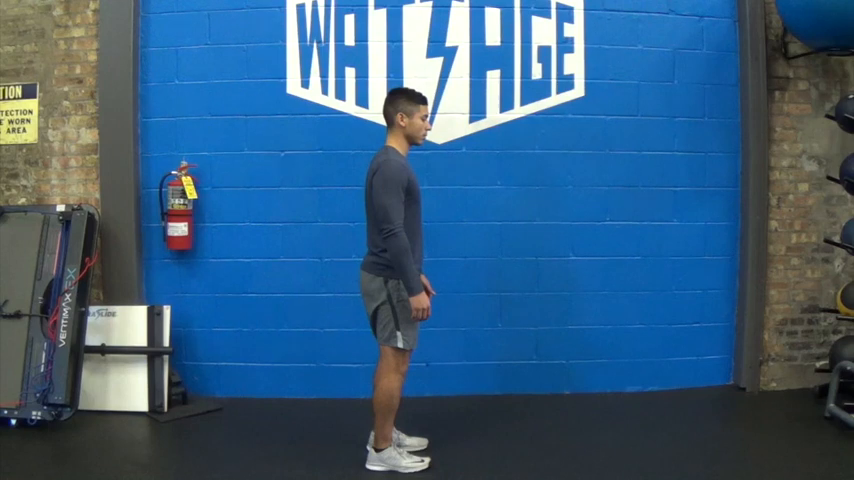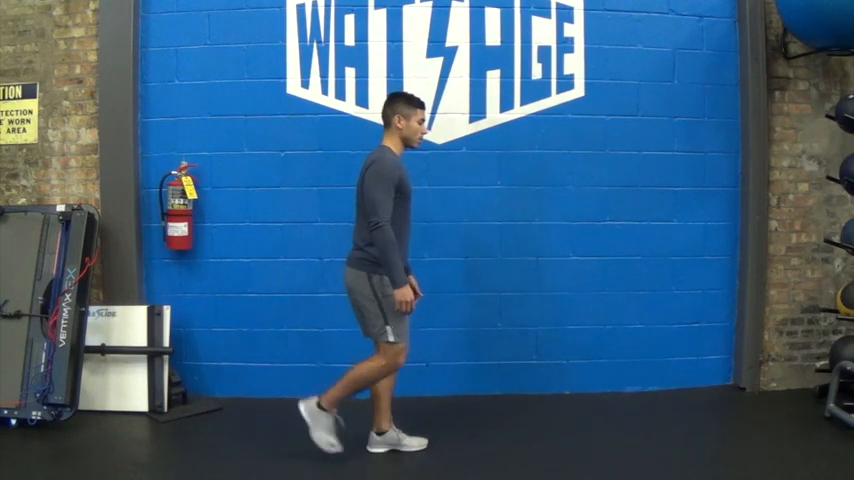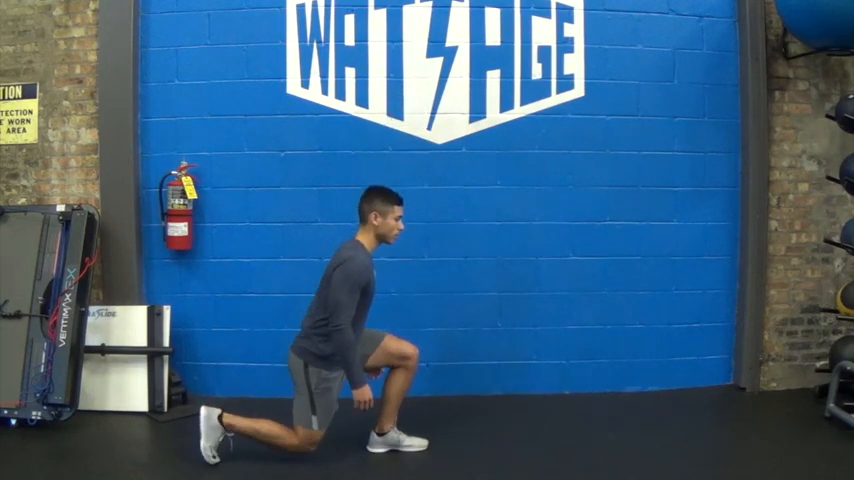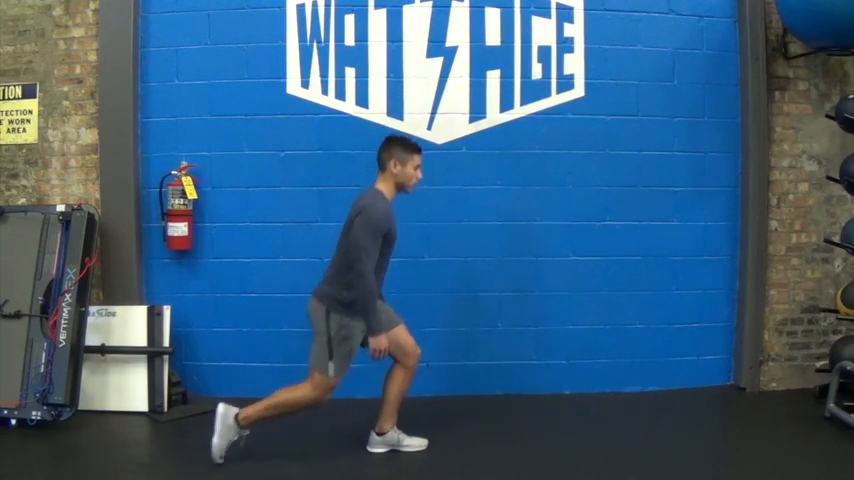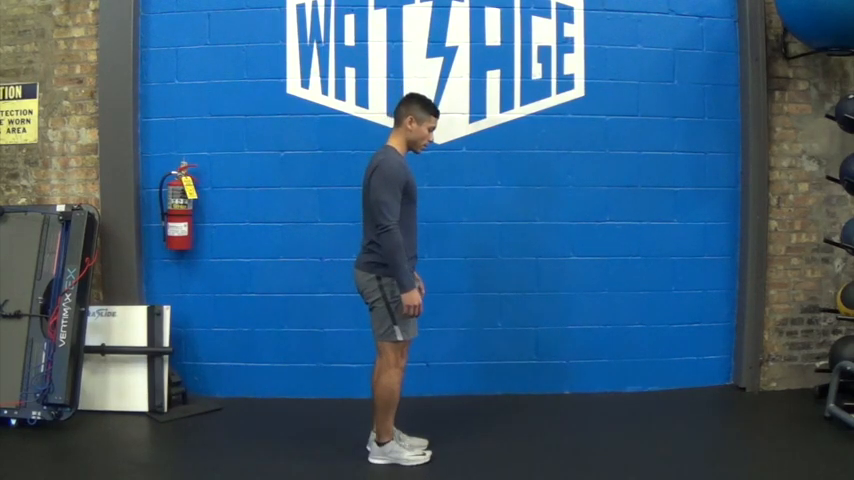
dt=1s
person 1, frame 1
left shoulder: (394, 163)
right shoulder: (390, 167)
right elbow: (392, 233)
left wrist: (417, 274)
right wrist: (414, 289)
left hip: (393, 276)
right hip: (390, 281)
left knee: (393, 359)
right knee: (395, 363)
left ankle: (386, 435)
right ankle: (381, 451)
person 1, frame 2
left shoulder: (390, 163)
right shoulder: (385, 165)
right elbow: (380, 227)
left wrist: (405, 274)
right wrist: (397, 282)
left hip: (379, 273)
right hip: (373, 275)
left knee: (388, 353)
right knee: (393, 356)
left ankle: (383, 431)
right ankle: (322, 407)
person 1, frame 3
left shoulder: (358, 254)
right shoulder: (355, 263)
right elbow: (339, 327)
left wrist: (364, 360)
right wrist: (358, 383)
left hip: (335, 345)
right hip: (319, 358)
left knee: (409, 355)
right knee: (304, 442)
left ankle: (385, 433)
right ankle: (222, 421)
person 1, frame 4
left shoulder: (378, 204)
right shoulder: (375, 210)
right elbow: (362, 272)
left wrist: (377, 312)
right wrist: (376, 331)
left hip: (359, 301)
right hip: (339, 308)
left knee: (410, 354)
right knee: (318, 389)
left ankle: (384, 433)
right ankle: (238, 418)
person 1, frame 5
left shoulder: (390, 162)
right shoulder: (390, 165)
right elbow: (387, 231)
left wrist: (410, 274)
right wrist: (407, 285)
left hip: (387, 273)
right hip: (385, 277)
left knee: (390, 357)
right knee: (394, 359)
left ankle: (385, 433)
right ankle: (383, 445)
